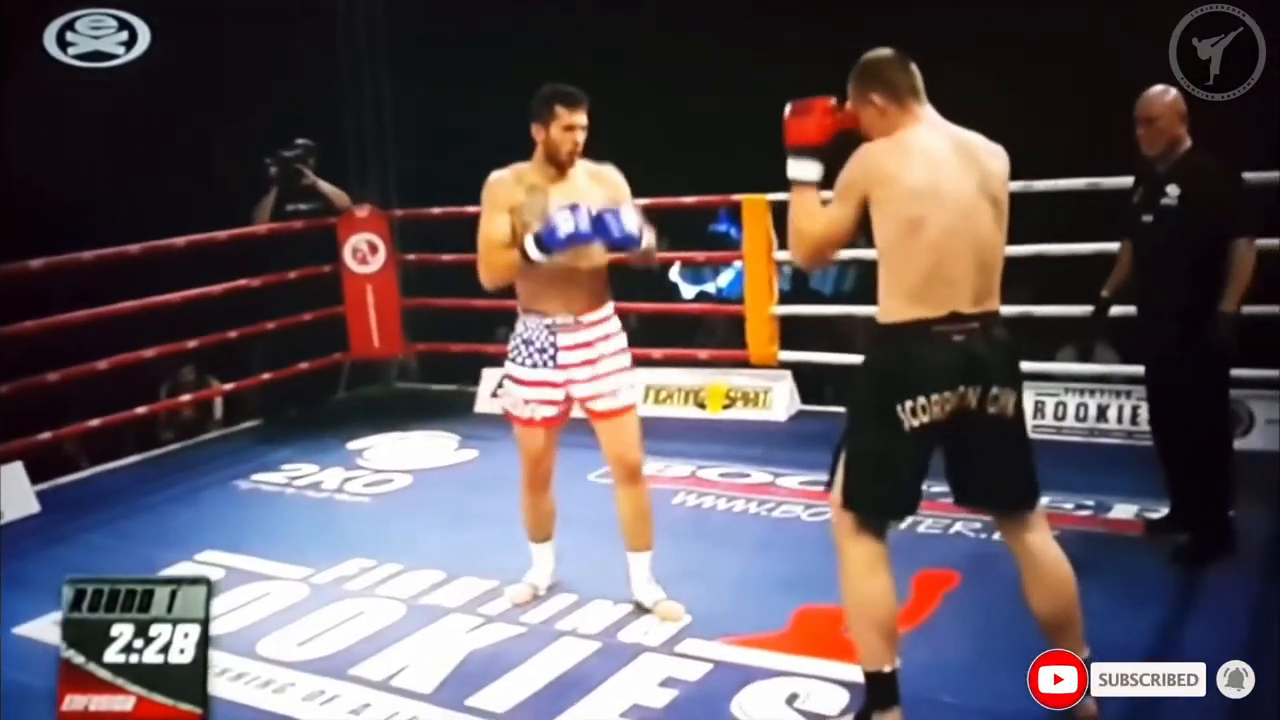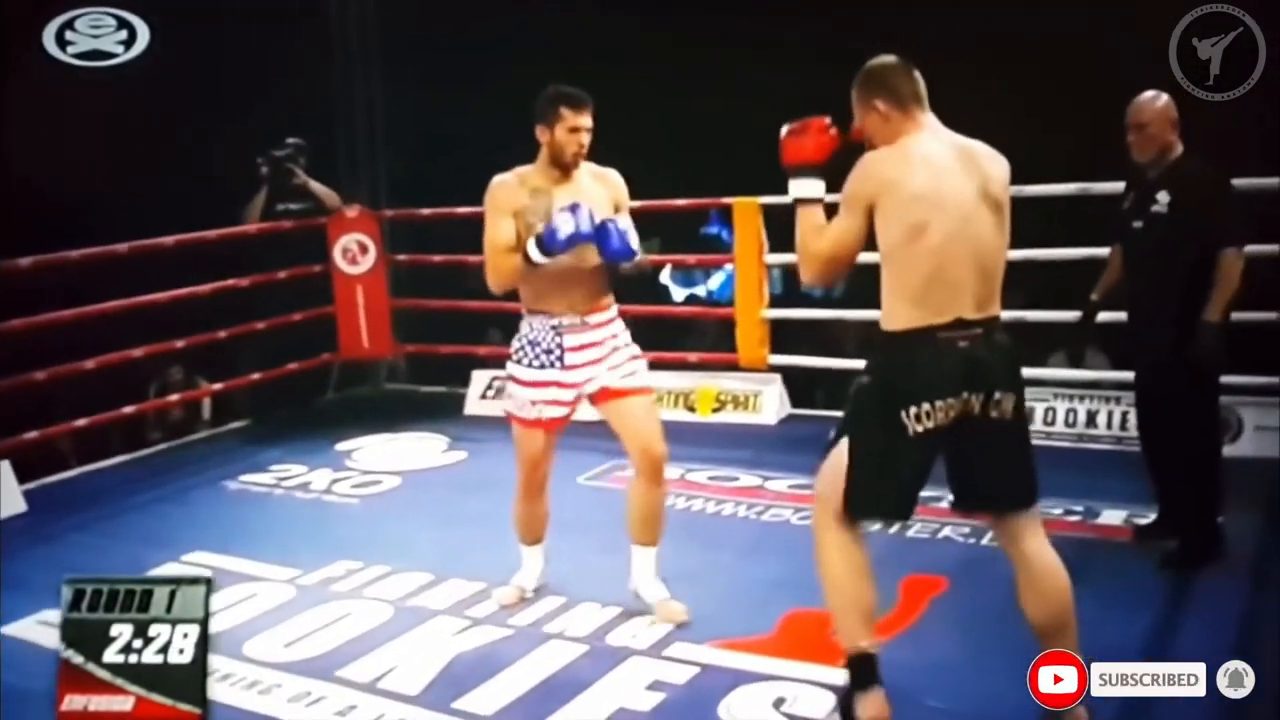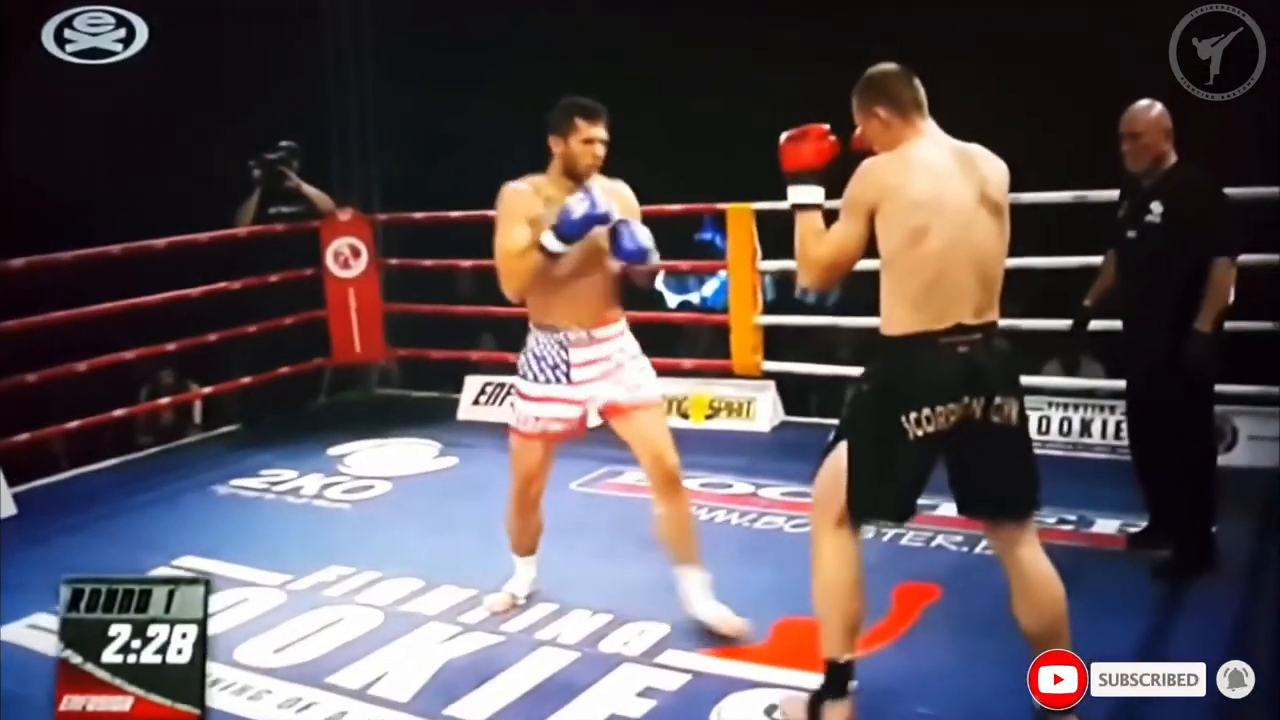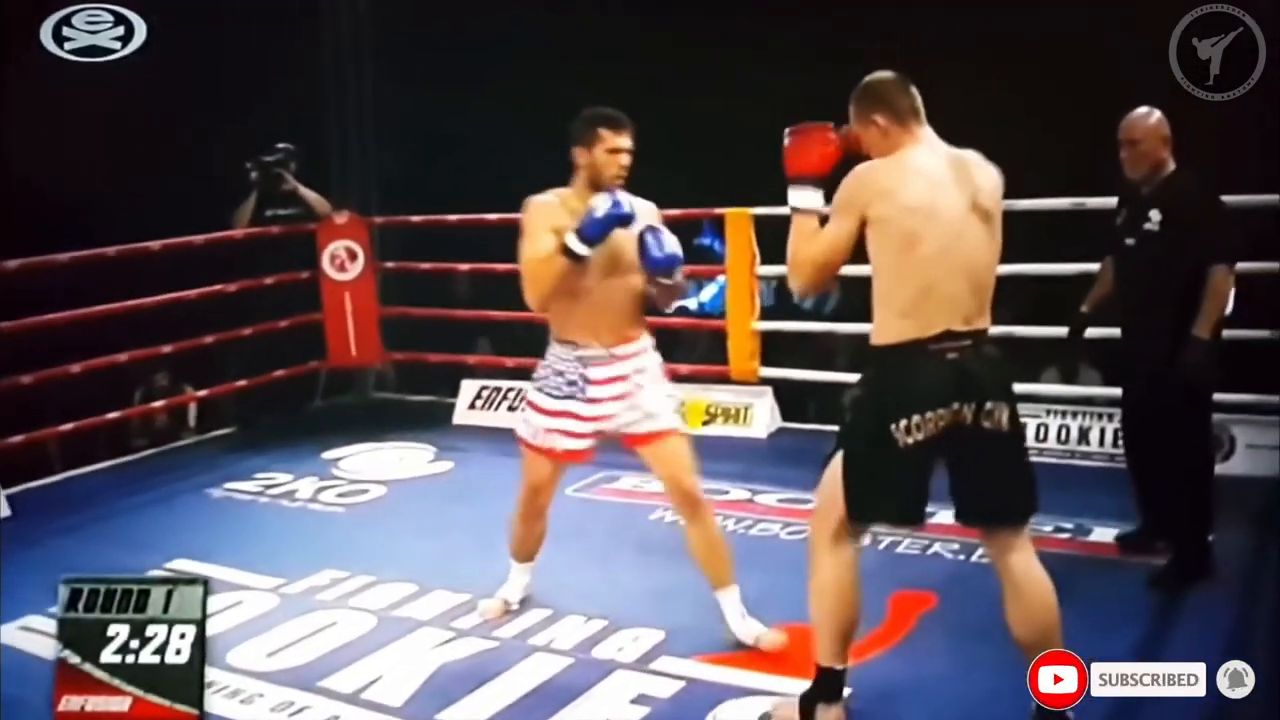
dt=0.1s
person 1, frame 1
left shoulder: (873, 161)
right shoulder: (992, 155)
left elbow: (806, 252)
left wrist: (803, 160)
left hip: (910, 359)
right hip: (987, 350)
left knee: (857, 526)
right knee: (1025, 526)
person 1, frame 2
left shoulder: (877, 169)
right shoulder: (993, 163)
left elbow: (818, 270)
left wrist: (804, 180)
left hip: (914, 364)
right hip: (987, 354)
left knee: (833, 511)
right knee: (1021, 530)
person 1, frame 3
left shoulder: (878, 175)
right shoulder: (992, 168)
left elbow: (818, 276)
left wrist: (803, 185)
left hip: (913, 369)
right hip: (987, 362)
left knee: (834, 513)
right knee: (1017, 538)
person 1, frame 4
left shoulder: (870, 180)
right shoulder: (986, 175)
left elbow: (805, 278)
left wrist: (804, 188)
left hip: (904, 376)
right hip: (978, 368)
left knee: (833, 526)
right knee: (1011, 545)
person 2, frame 1
left shoulder: (606, 179)
right shoulder: (504, 186)
left elbow: (643, 248)
right elbow: (490, 274)
left wrist: (638, 238)
right wrist: (540, 242)
left hip: (599, 333)
right hip: (537, 339)
left knee: (628, 465)
right knee: (536, 468)
left ankle: (644, 582)
right ankle: (541, 568)
person 2, frame 2
left shoulder: (608, 182)
right shoulder: (508, 190)
left elbow: (633, 256)
right elbow: (497, 278)
left wrist: (627, 248)
right wrist: (543, 244)
left hip: (604, 333)
right hip: (542, 340)
left knee: (650, 454)
right knee: (532, 472)
left ankle: (647, 579)
right ankle: (530, 570)
person 2, frame 3
left shoulder: (618, 196)
right shoulder: (519, 197)
left elbow: (638, 278)
right elbow: (512, 284)
left wrist: (640, 256)
right wrist: (559, 234)
left hip: (612, 347)
right hip: (549, 353)
left knee: (666, 469)
right knee: (526, 484)
left ankle: (697, 594)
right ankle: (521, 581)
person 2, frame 4
left shoulder: (644, 212)
right shoulder: (545, 210)
left elbow: (665, 299)
right elbow: (536, 294)
left wrist: (669, 271)
right wrist: (583, 237)
left hip: (634, 364)
right hip: (567, 369)
left knee: (688, 493)
right knee: (533, 495)
left ankle: (737, 614)
right ankle: (516, 584)
person 3, frame 1
left shoulder: (1212, 176)
right shoulder: (1146, 178)
left elbow: (1241, 244)
left wrist: (1227, 309)
right wrist: (1108, 292)
left hip: (1200, 327)
right hip: (1157, 323)
left knee: (1204, 425)
right knee: (1167, 421)
left ankle: (1214, 528)
right ankle: (1185, 509)
person 3, frame 2
left shoulder: (1203, 182)
right shoulder: (1137, 184)
left elbow: (1230, 253)
left wrist: (1212, 319)
right wrist: (1098, 295)
left hip: (1189, 333)
right hip: (1148, 329)
left knee: (1193, 431)
right knee: (1155, 426)
left ankle: (1202, 535)
right ankle: (1173, 514)
person 3, frame 3
left shoulder: (1197, 192)
right shoulder: (1132, 192)
left elbow: (1223, 262)
left wrist: (1203, 329)
right wrist: (1090, 302)
left hip: (1183, 341)
right hip: (1142, 337)
left knee: (1187, 440)
right knee: (1145, 432)
left ankle: (1195, 544)
right ankle: (1165, 522)
person 3, frame 4
left shoulder: (1195, 199)
right shoulder: (1131, 199)
left elbow: (1220, 270)
left wrist: (1201, 336)
right wrist: (1088, 307)
left hip: (1181, 348)
right hip: (1139, 344)
left knee: (1185, 448)
right knee: (1140, 436)
left ankle: (1192, 553)
right ankle: (1158, 523)
